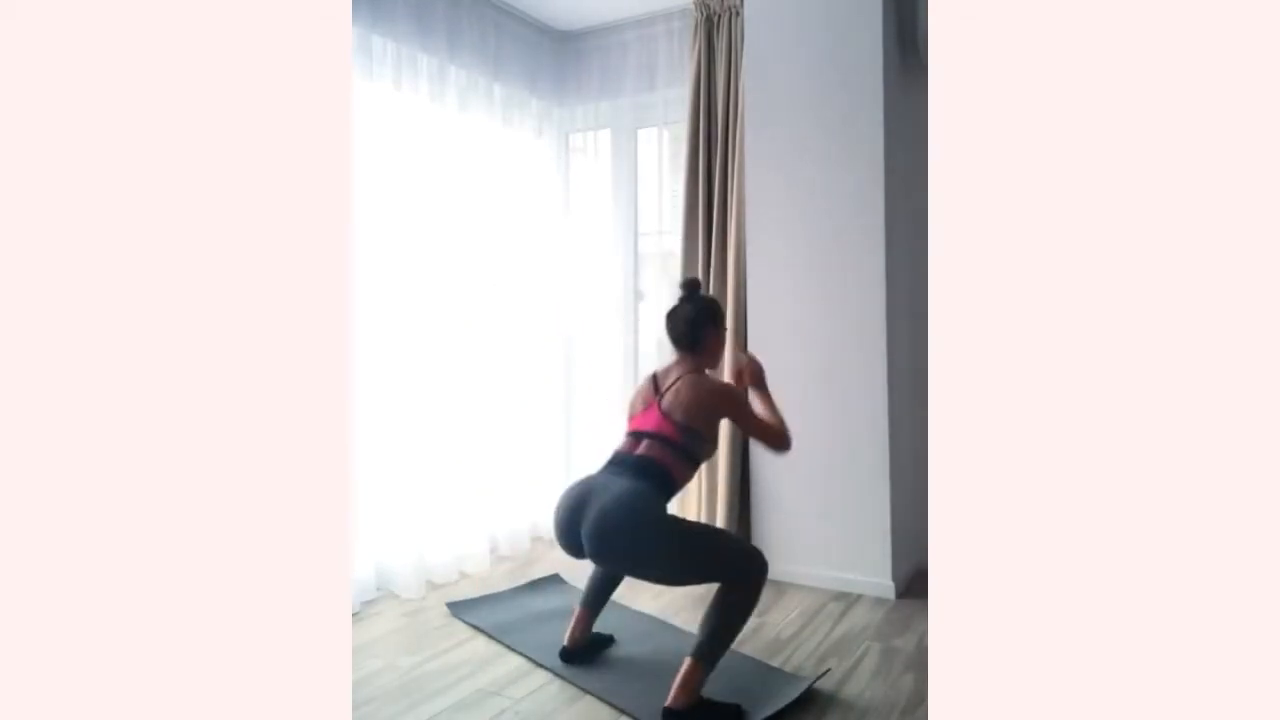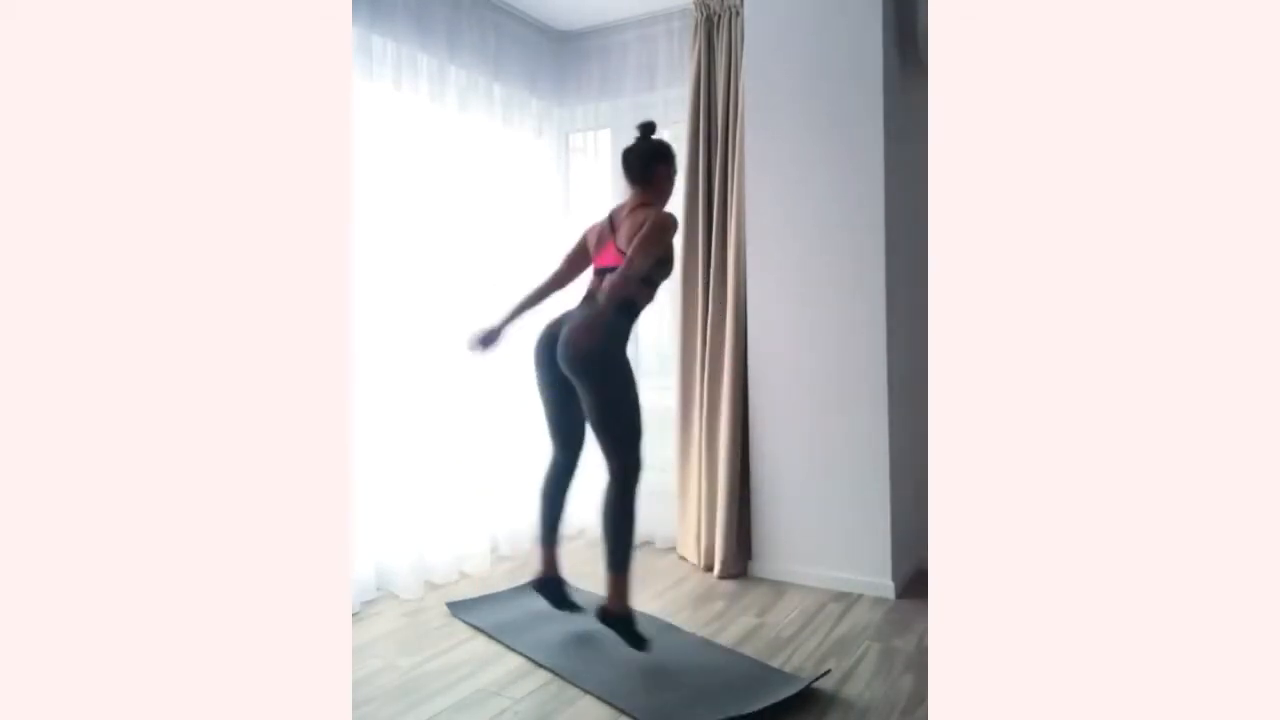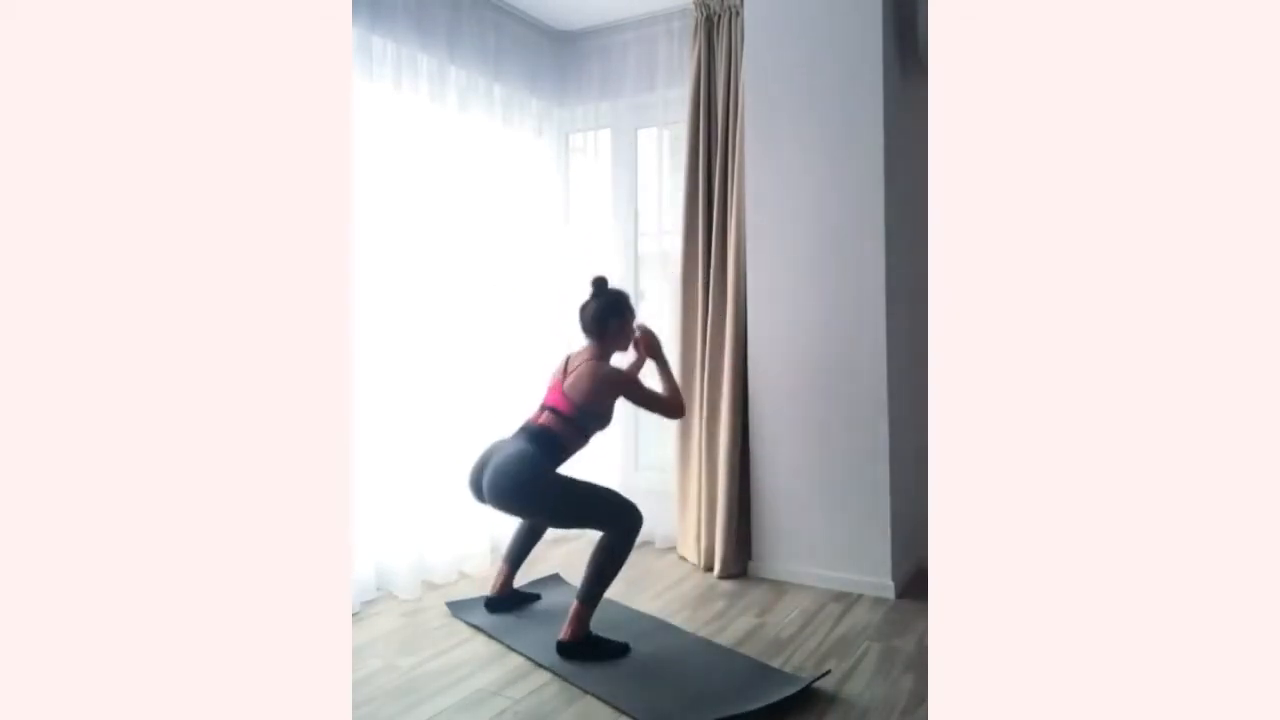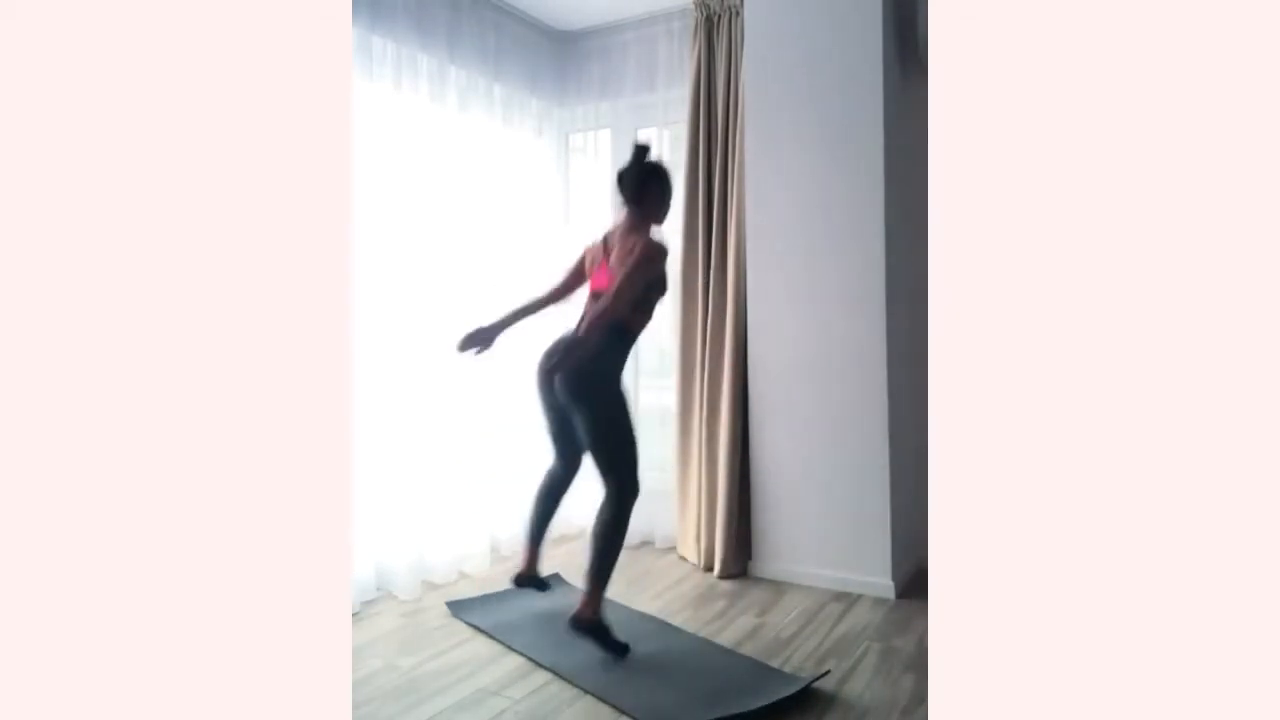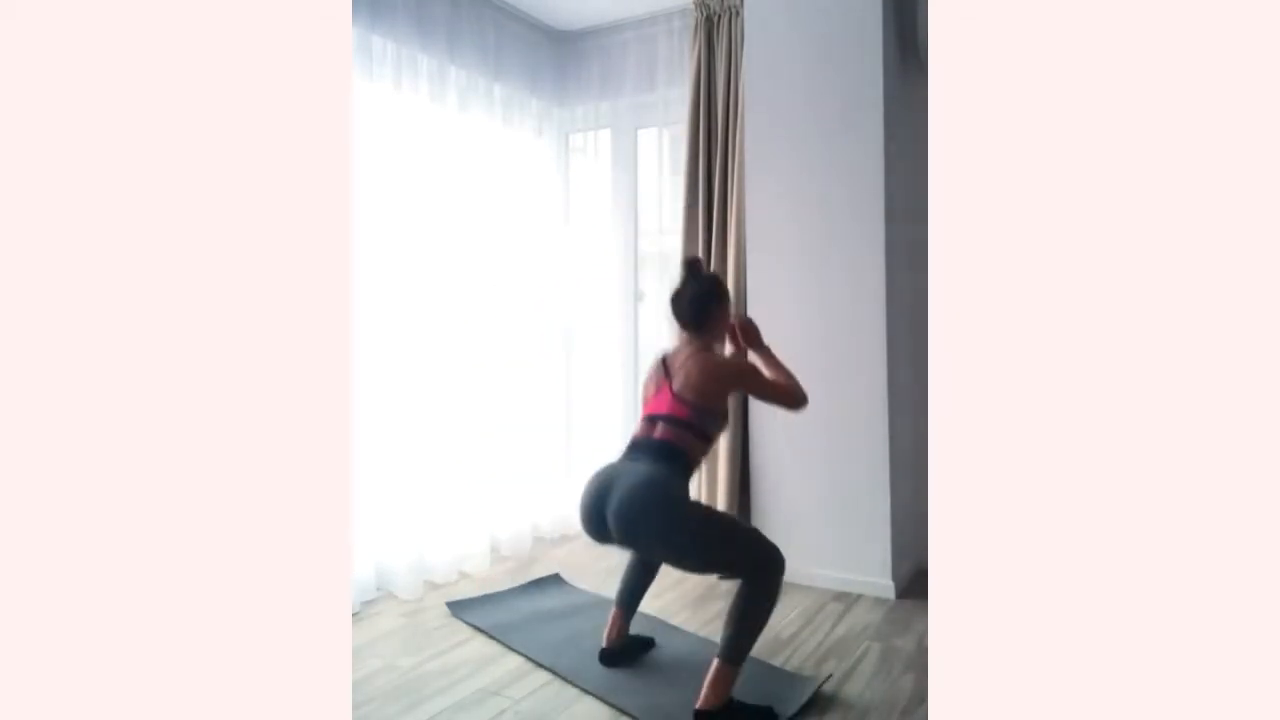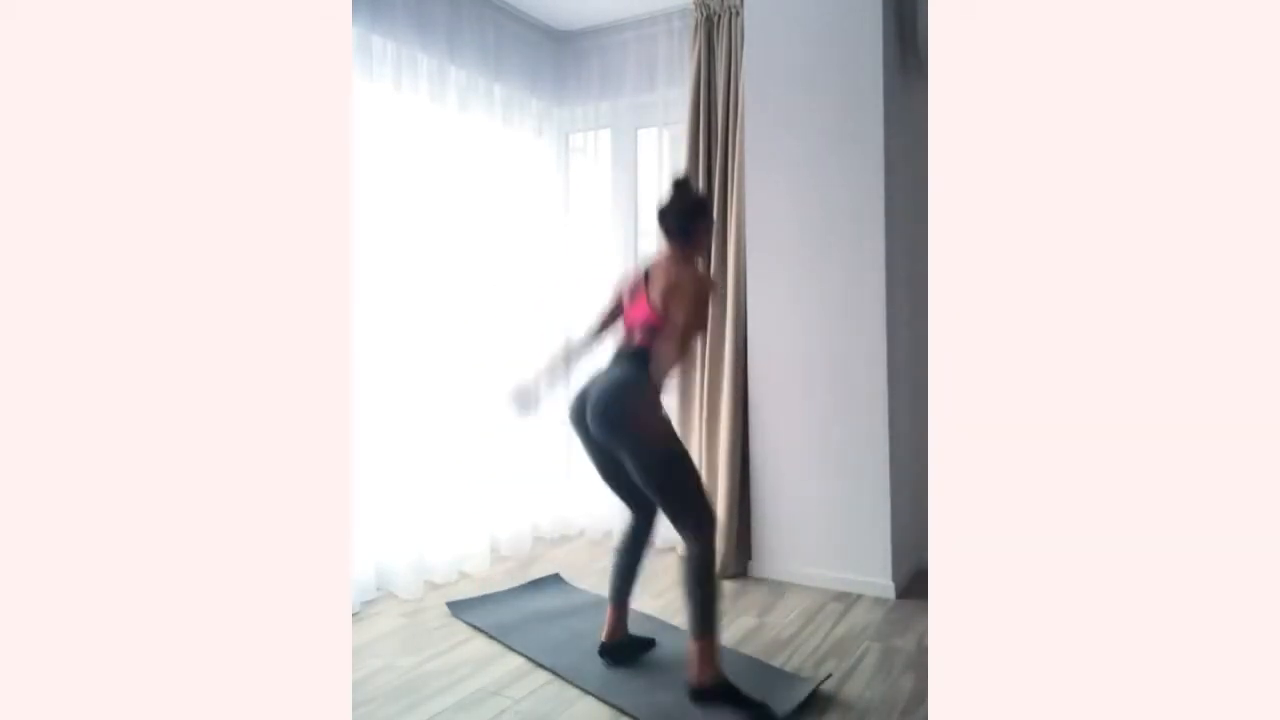
dt=0.4s
person 1, frame 1
left shoulder: (646, 385)
right shoulder: (713, 392)
right elbow: (780, 440)
right wrist: (755, 386)
left hip: (572, 511)
right hip: (623, 520)
right knee: (749, 569)
left ankle: (576, 637)
person 1, frame 2
left shoulder: (600, 226)
right shoulder: (660, 222)
left elbow: (556, 280)
right elbow: (631, 271)
left wrist: (503, 324)
right wrist: (598, 315)
left hip: (555, 338)
right hip: (596, 346)
left knee: (564, 454)
right knee: (624, 471)
left ankle: (548, 570)
right ankle: (616, 602)
person 1, frame 3
left shoulder: (570, 361)
right shoulder: (609, 377)
right elbow: (674, 409)
left wrist: (638, 363)
right wrist: (658, 358)
left hip: (488, 466)
right hip: (517, 477)
left knee: (544, 503)
right knee: (624, 520)
left ankle: (501, 589)
right ankle: (575, 633)
person 1, frame 4
left shoulder: (599, 245)
right shoulder: (651, 251)
left elbow: (555, 293)
right elbow: (614, 303)
left wrist: (498, 327)
right wrist: (576, 351)
left hip: (557, 362)
right hip: (590, 372)
left knee: (564, 464)
right knee: (623, 488)
left ankle: (528, 567)
right ankle: (589, 612)
person 1, frame 5
left shoulder: (660, 367)
right shoulder: (724, 368)
right elbow: (796, 398)
right wrist: (756, 347)
left hip: (598, 498)
right hip: (649, 502)
left knee: (657, 538)
right knee: (765, 566)
left ankle: (615, 639)
person 1, frame 6
left shoulder: (636, 279)
right shoulder: (697, 281)
left elbow: (589, 337)
right elbow: (674, 338)
left wrist: (544, 378)
right wrist: (650, 393)
left hip: (588, 401)
right hip: (627, 404)
left knee: (643, 511)
right knee: (699, 528)
left ankle: (615, 634)
right ankle: (705, 675)
